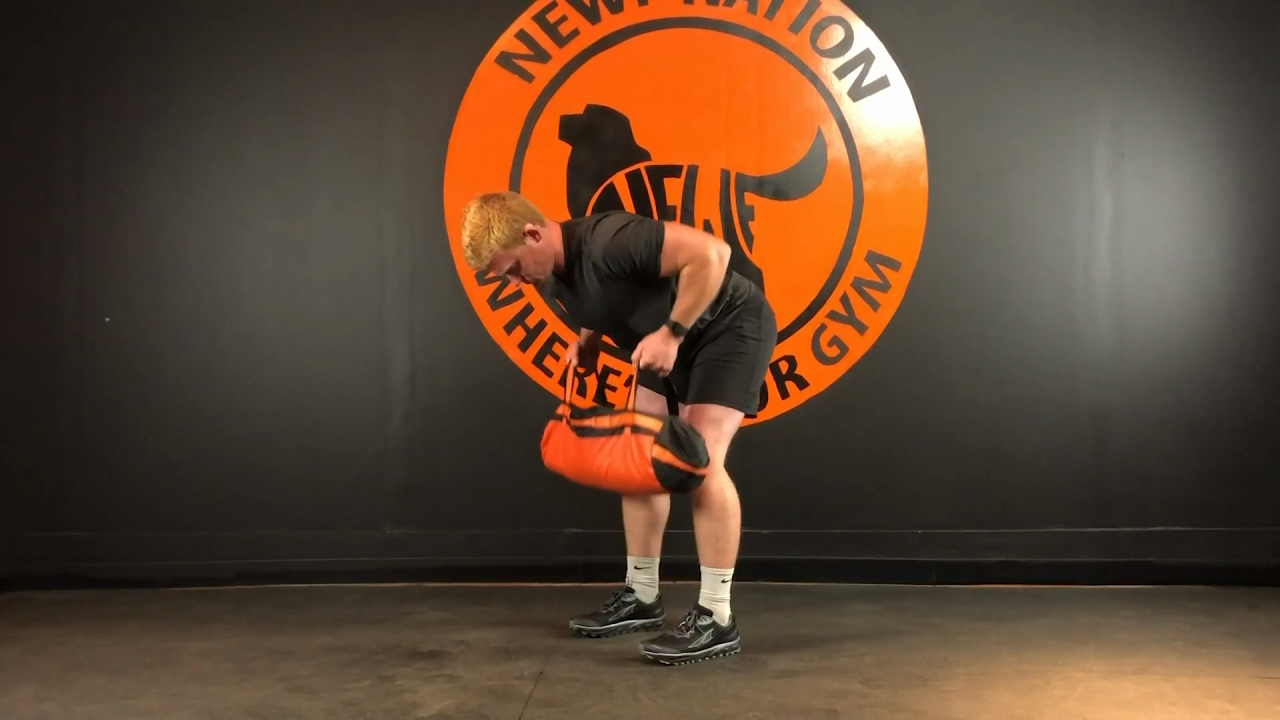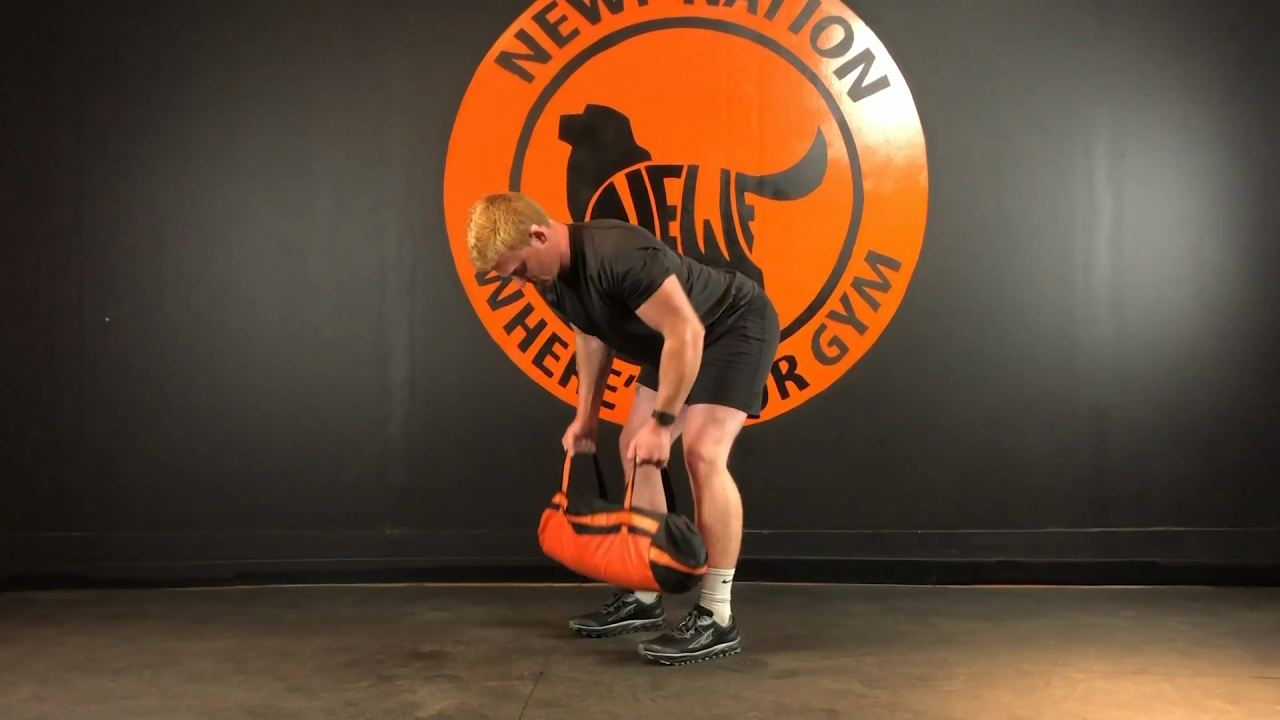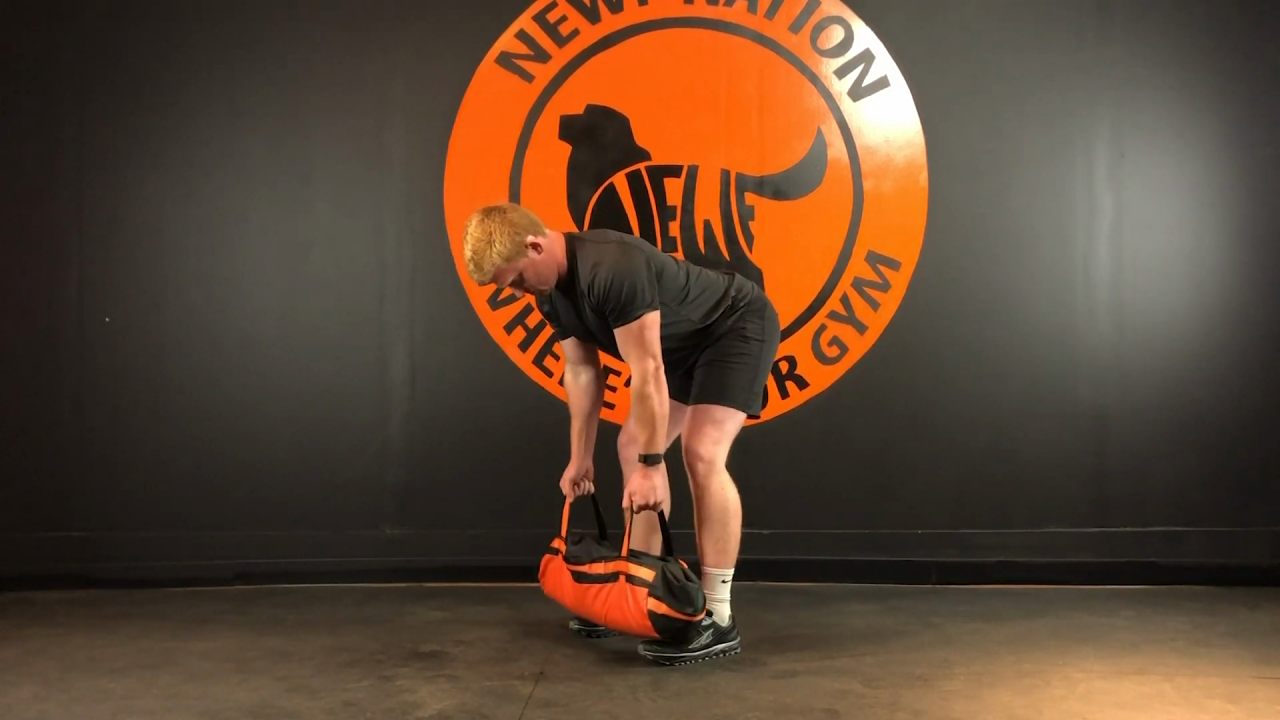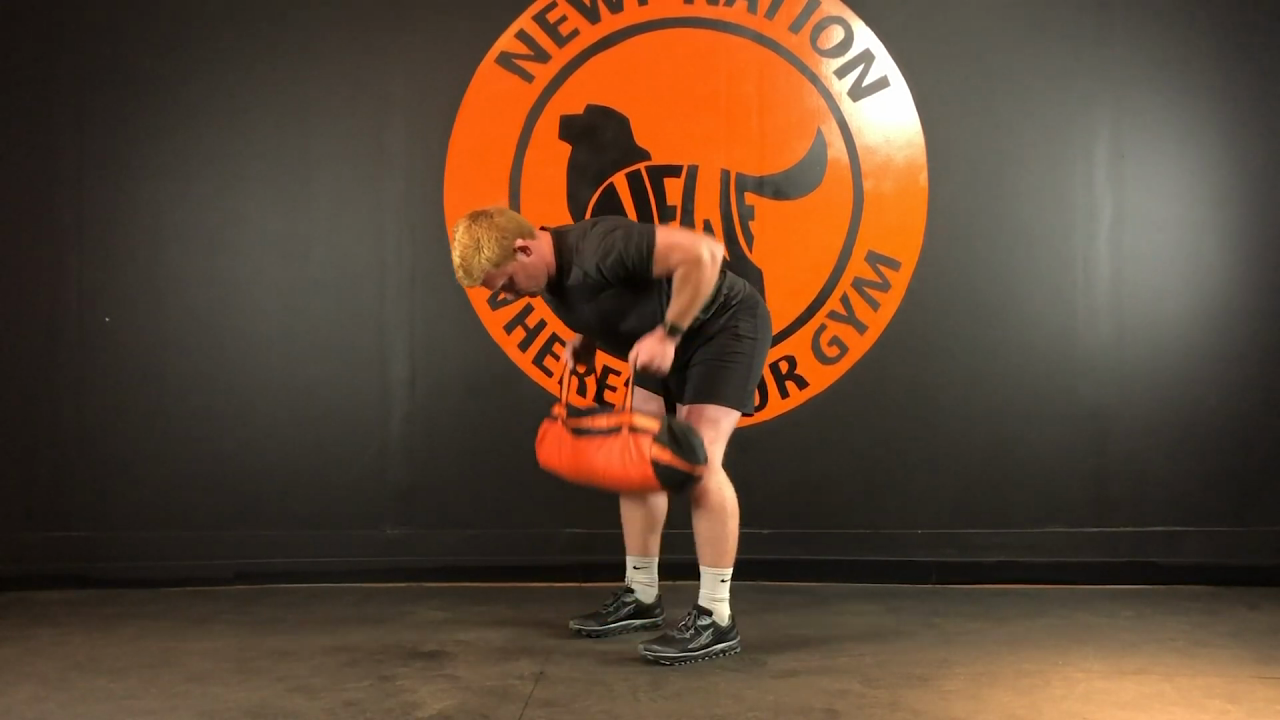
dt=0.5s
person 1, frame 1
left shoulder: (608, 242)
right shoulder: (554, 271)
left elbow: (711, 254)
left wrist: (671, 332)
right wrist: (587, 342)
left hip: (732, 325)
right hip: (674, 341)
left knee: (701, 456)
left ankle: (716, 618)
right ankle: (641, 597)
person 1, frame 2
left shoulder: (616, 254)
right shoulder: (554, 281)
left elbow: (687, 334)
right elbow: (594, 336)
left wrist: (662, 424)
right wrist: (586, 415)
left hip: (735, 325)
right hip: (676, 338)
left knee: (703, 455)
right knee: (635, 449)
left ankle: (717, 618)
right ankle: (642, 597)
person 1, frame 3
left shoulder: (611, 268)
right shoulder: (551, 289)
left elbow: (647, 374)
right elbow: (581, 371)
left wrist: (650, 467)
right wrist: (580, 459)
left hip: (737, 327)
right hip: (683, 339)
left knee: (702, 456)
right knee: (632, 446)
left ankle: (717, 619)
person 1, frame 4
left shoulder: (598, 250)
right shoulder: (549, 272)
left elbow: (705, 253)
left wrist: (668, 335)
right wrist: (585, 342)
left hip: (727, 324)
right hip: (673, 338)
left knee: (698, 454)
left ankle: (716, 617)
right ankle: (641, 597)
